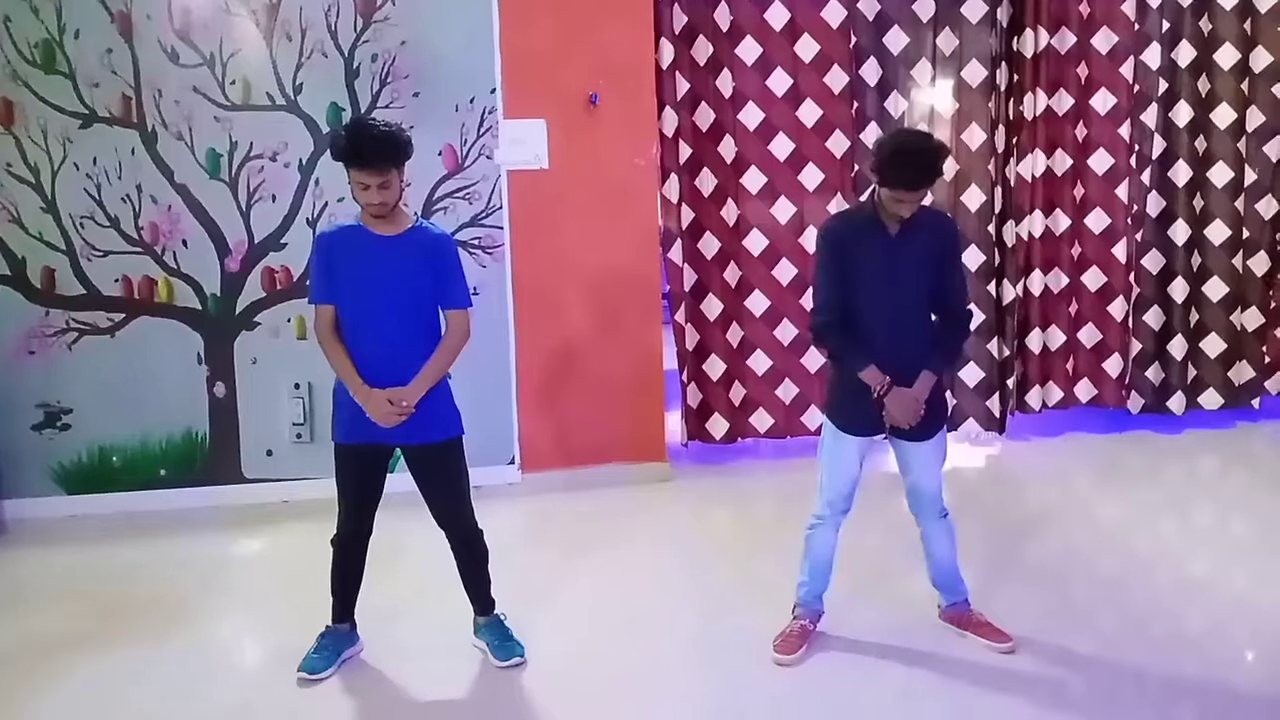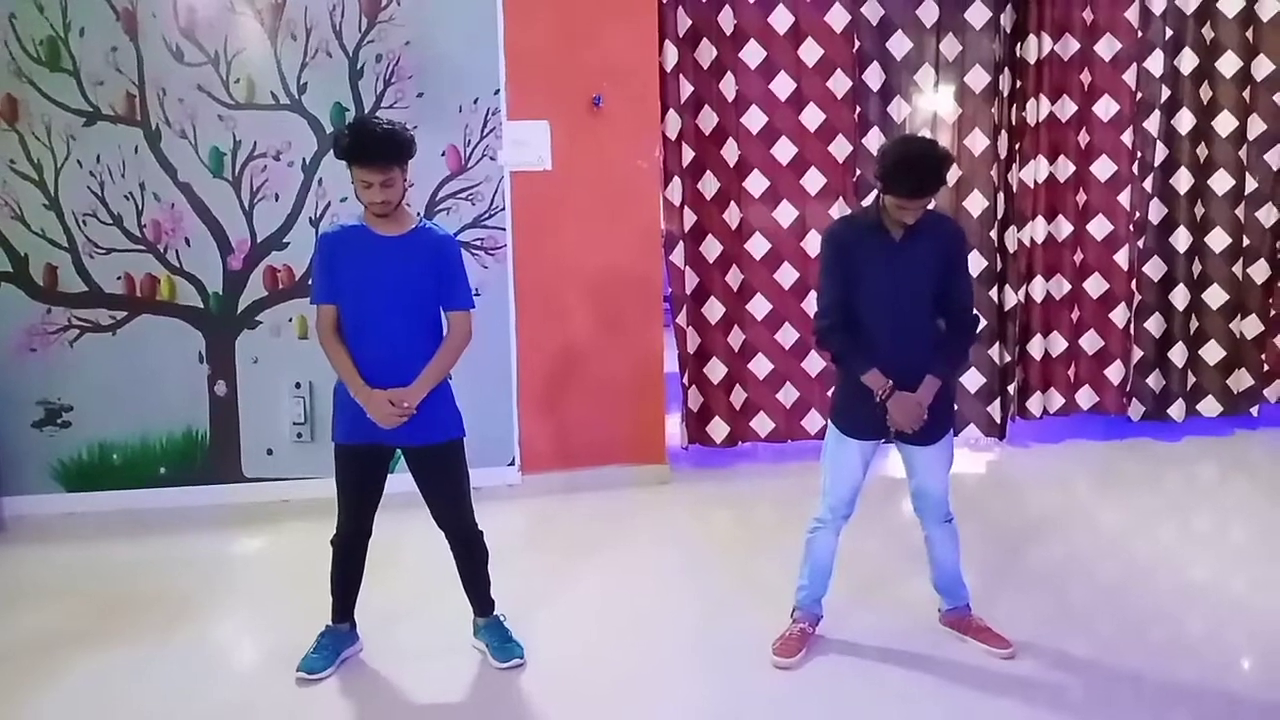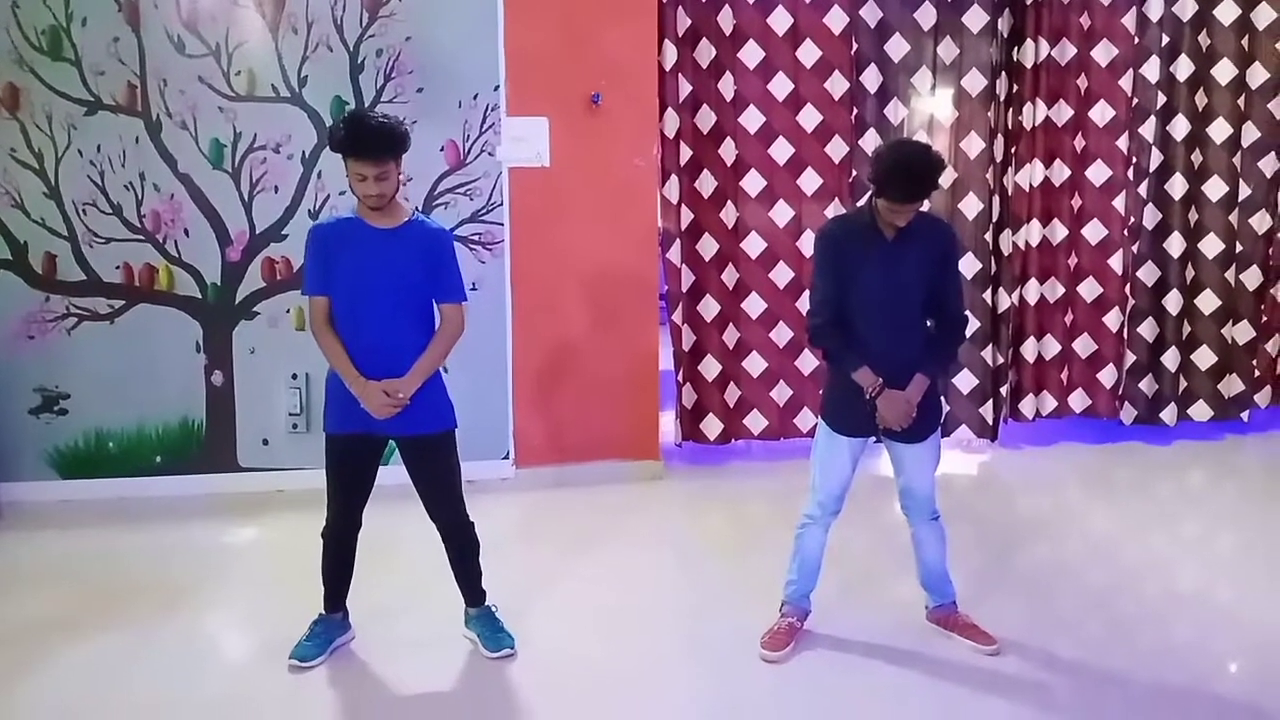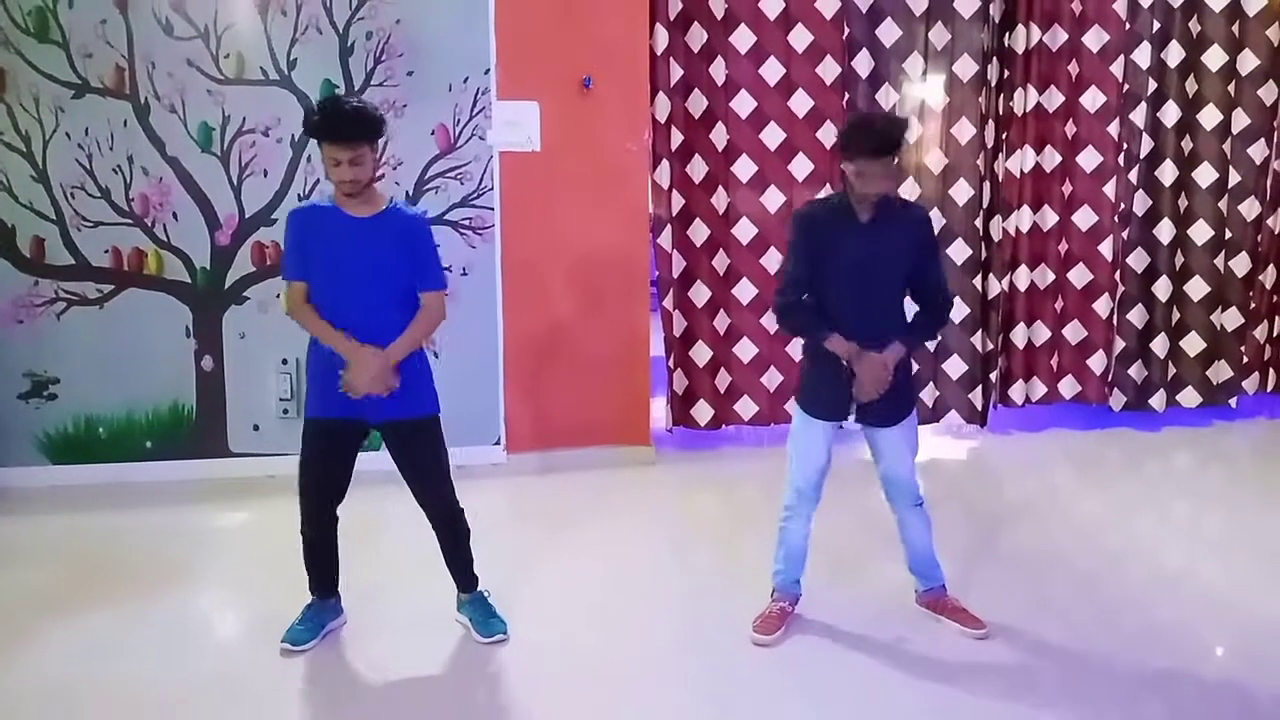
dt=1s
person 1, frame 1
left shoulder: (436, 244)
right shoulder: (331, 246)
left elbow: (459, 328)
right elbow: (325, 329)
left wrist: (412, 392)
right wrist: (365, 395)
left hip: (431, 414)
right hip: (356, 417)
left knee: (460, 524)
right knee: (351, 529)
left ankle: (486, 619)
right ankle: (341, 630)
person 1, frame 2
left shoulder: (440, 245)
right shoulder: (334, 246)
left elbow: (460, 330)
right elbow: (327, 329)
left wrist: (413, 394)
right wrist: (367, 397)
left hip: (431, 414)
right hip: (357, 417)
left knee: (460, 526)
right knee: (351, 530)
left ankle: (487, 621)
right ankle: (341, 629)
person 1, frame 3
left shoulder: (433, 239)
right shoulder: (326, 238)
left elbow: (452, 322)
right elbow: (320, 321)
left wrist: (406, 385)
right wrist: (361, 388)
left hip: (424, 406)
right hip: (349, 407)
left knee: (451, 516)
right knee: (340, 520)
left ankle: (478, 611)
right ankle: (333, 618)
person 1, frame 4
left shoulder: (410, 226)
right shoulder: (304, 222)
left elbow: (434, 310)
right elbow: (297, 304)
left wrist: (383, 362)
right wrist: (354, 353)
left hip: (405, 393)
right hip: (331, 395)
left knee: (439, 500)
right knee: (316, 505)
left ankle: (470, 596)
right ankle: (324, 602)
person 2, frame 1
left shoulder: (941, 232)
right shoulder: (839, 233)
left elbow: (955, 321)
right elbow: (826, 327)
left wrist: (918, 389)
right wrist: (884, 388)
left hip: (921, 396)
right hip: (854, 397)
left knee: (931, 507)
right knee: (829, 510)
left ankle: (956, 605)
right ankle: (806, 612)
person 2, frame 2
left shoulder: (947, 237)
right shoulder: (843, 237)
left elbow: (961, 326)
right elbow: (830, 330)
left wrist: (923, 394)
right wrist: (887, 392)
left hip: (927, 401)
right hip: (859, 401)
left knee: (936, 512)
right knee: (831, 514)
left ankle: (956, 610)
right ankle: (805, 616)
person 2, frame 3
left shoulder: (939, 239)
right shoulder: (837, 237)
left elbow: (950, 326)
right elbow: (823, 328)
left wrist: (913, 391)
right wrist: (877, 390)
left hip: (915, 399)
right hip: (849, 398)
left knee: (923, 509)
right knee: (820, 510)
left ankle: (943, 607)
right ankle: (794, 611)
person 2, frame 4
left shoulder: (914, 223)
right shoulder: (812, 220)
left elbow: (936, 306)
right elbow: (788, 307)
left wrist: (889, 357)
right wrist: (851, 355)
left hip: (890, 380)
right hip: (823, 381)
left knee: (905, 494)
right knee: (800, 497)
left ankle: (932, 591)
right ankle: (784, 597)
